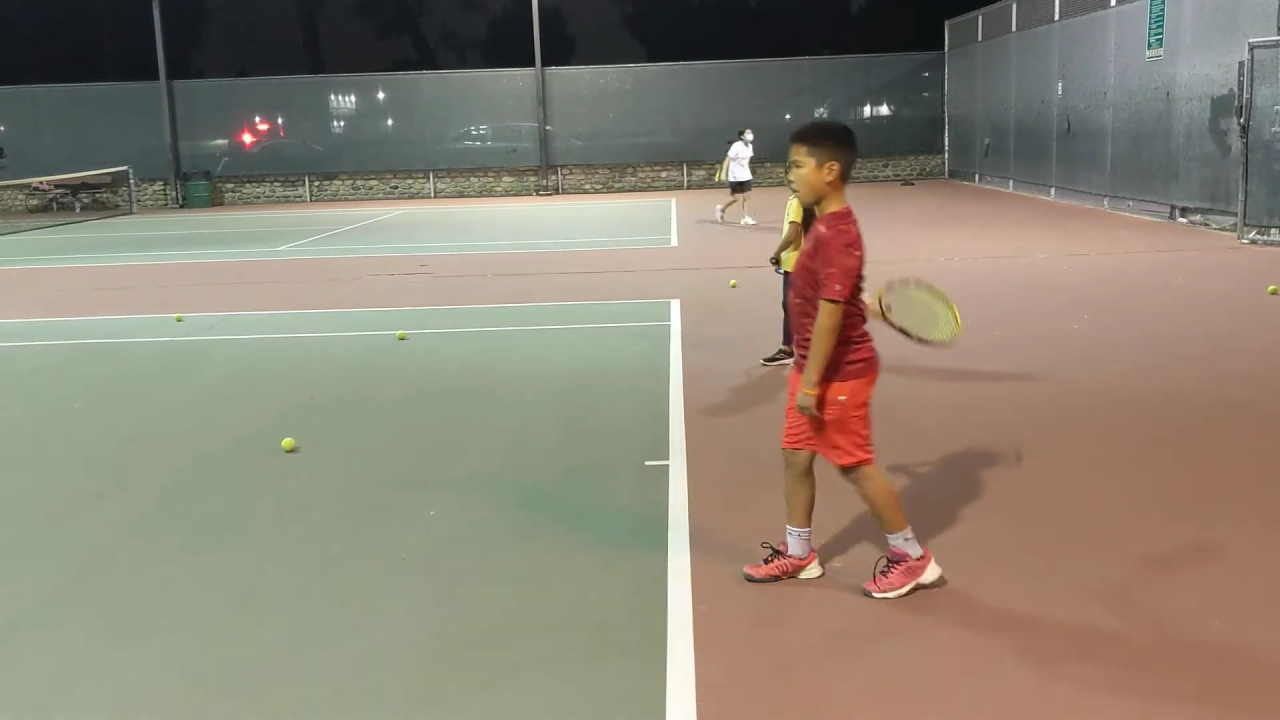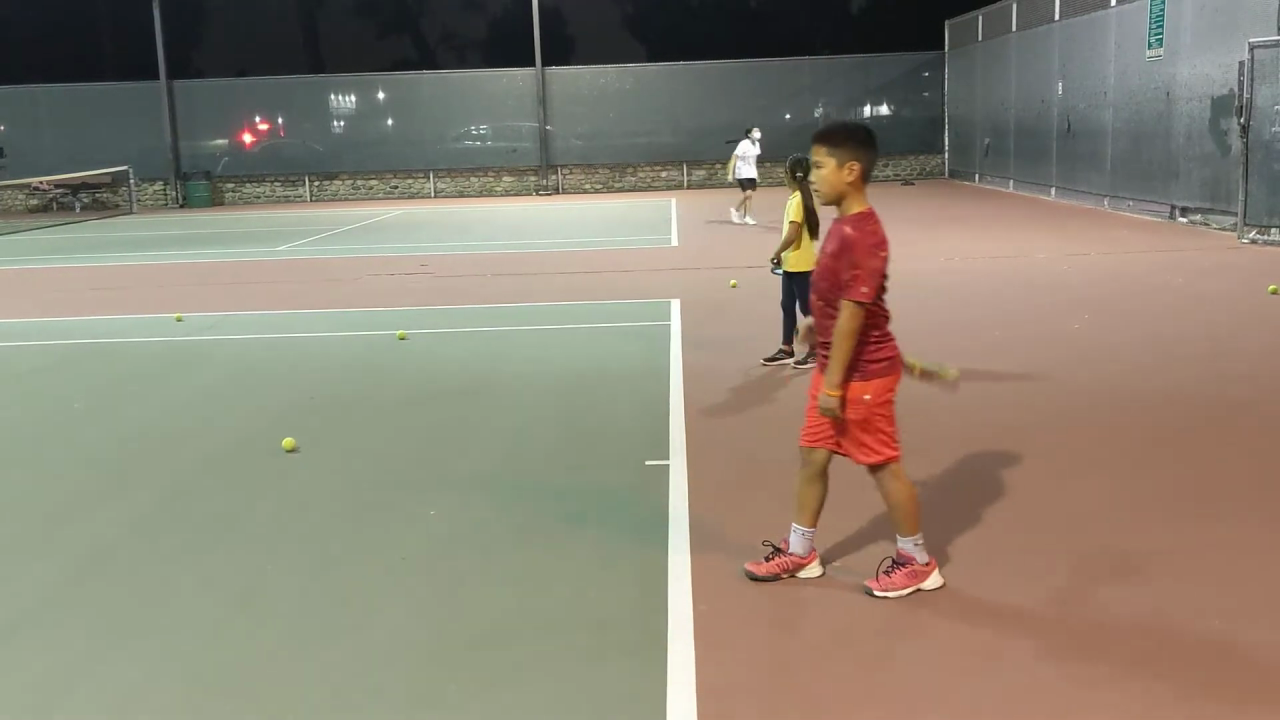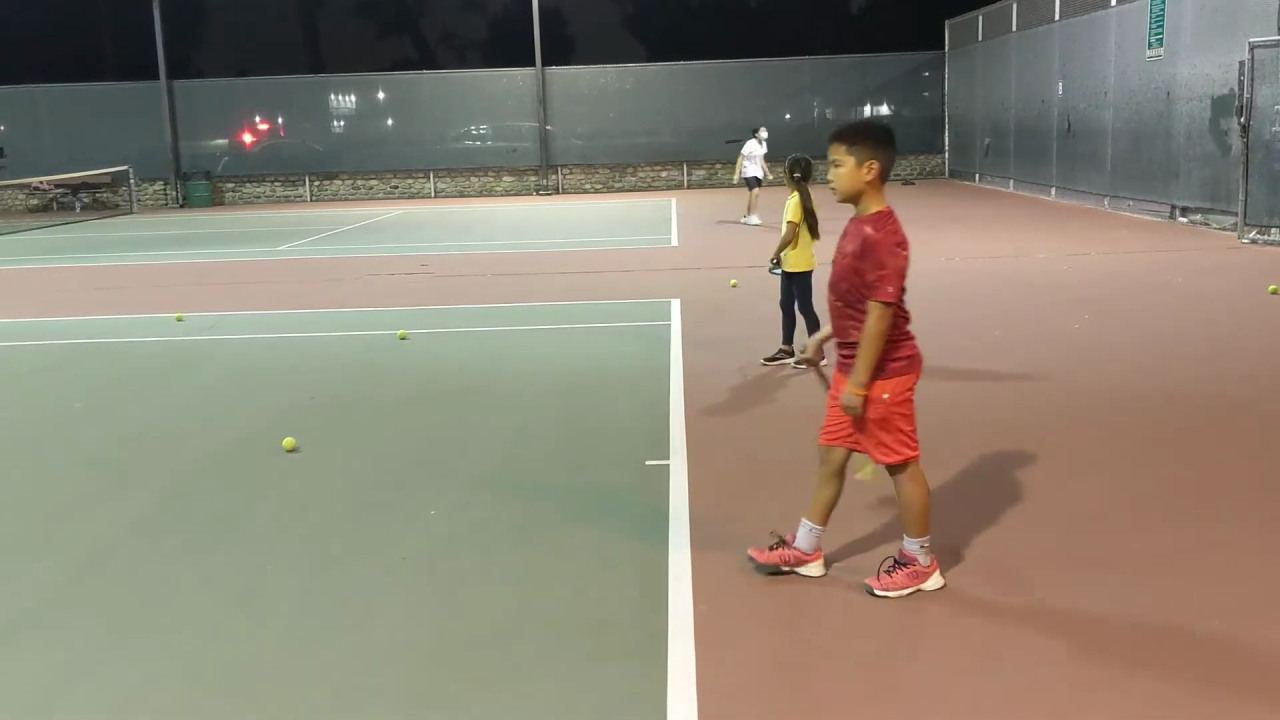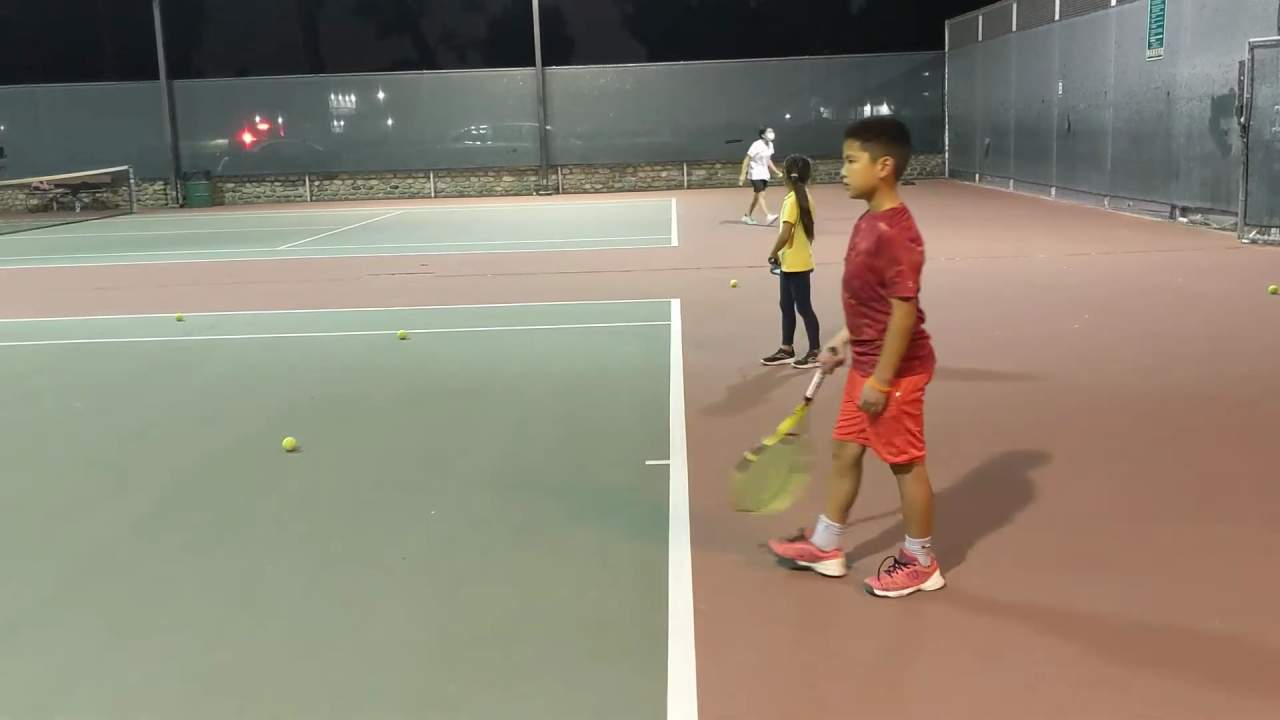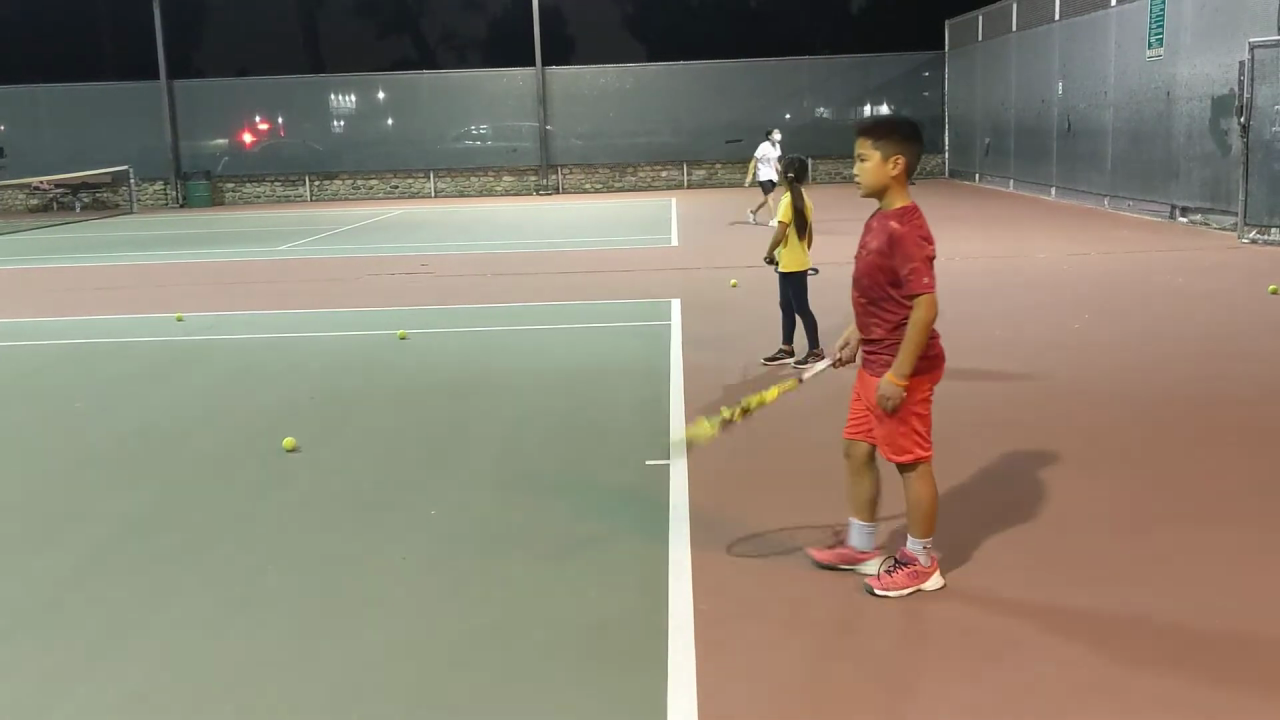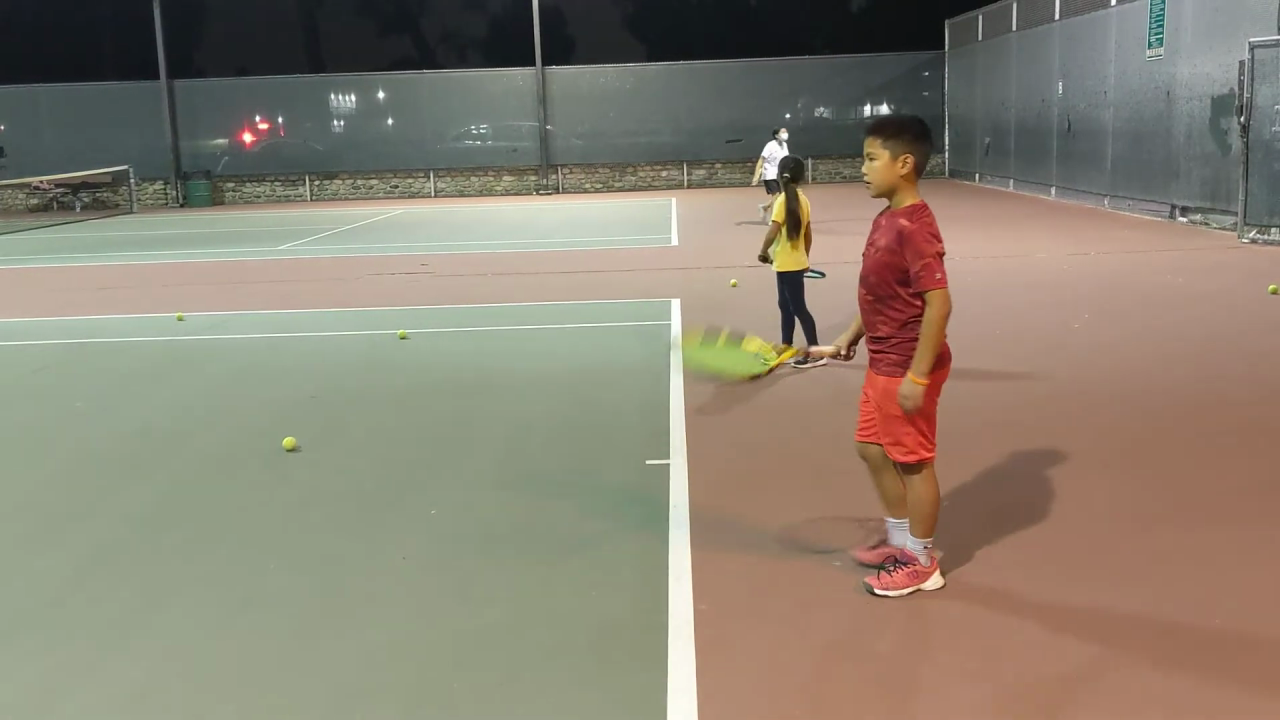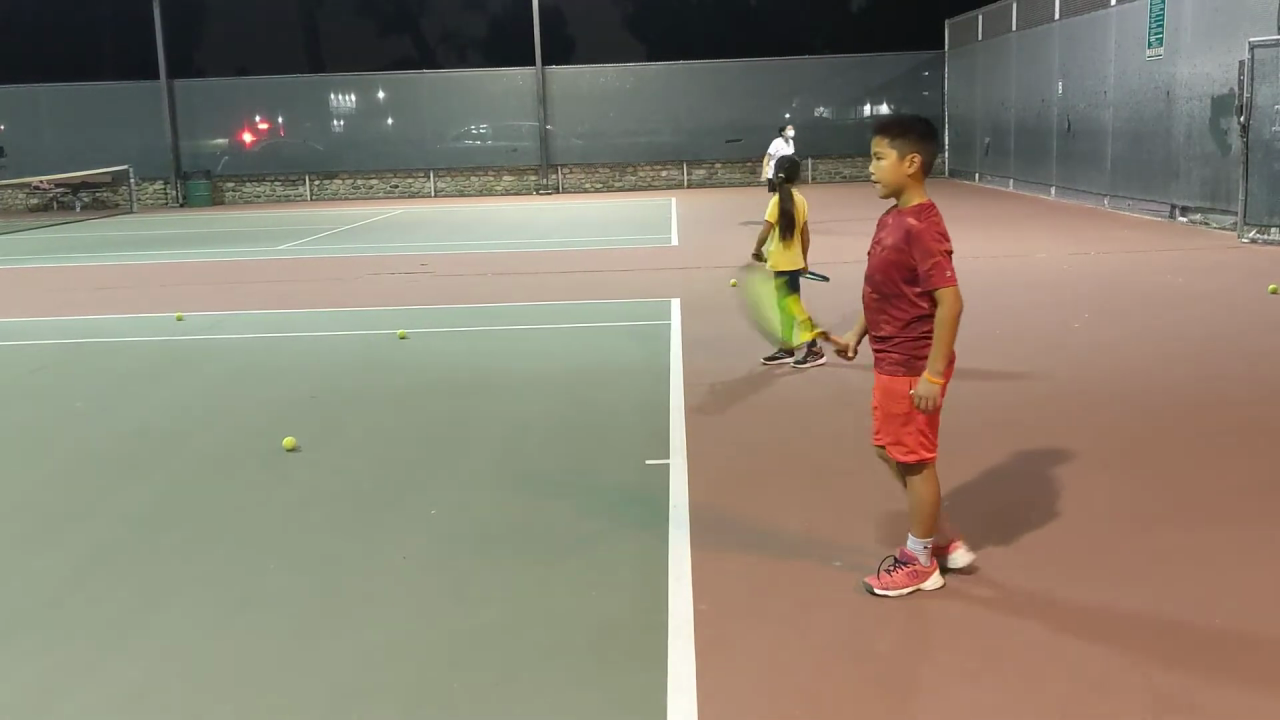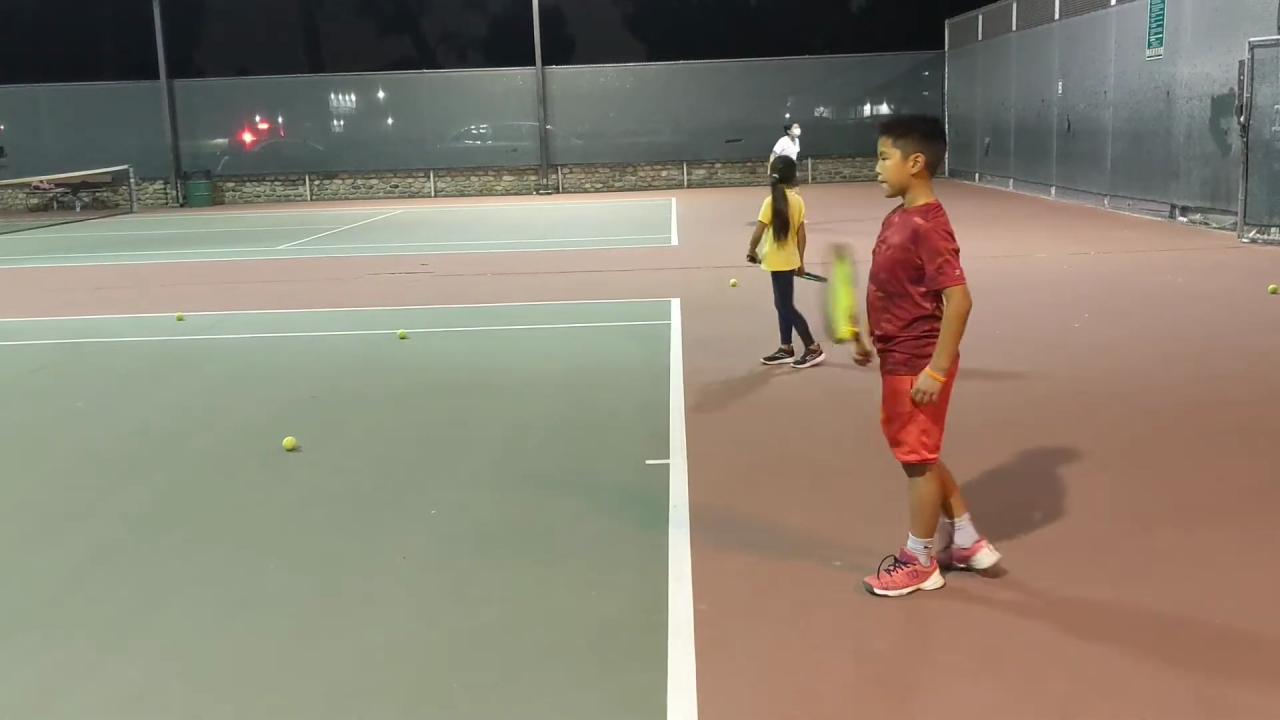
dt=0.1s
person 1, frame 1
left shoulder: (835, 235)
right shoulder: (825, 225)
left elbow: (831, 314)
left wrist: (811, 383)
left hip: (839, 373)
right hip: (814, 369)
left knee: (856, 465)
right knee: (796, 457)
left ankle: (913, 557)
right ankle: (797, 552)
person 1, frame 2
left shoulder: (859, 236)
right shoulder: (846, 226)
left elbow: (853, 315)
left wrist: (833, 384)
right wrist: (816, 321)
left hip: (863, 373)
right hip: (838, 369)
left knee: (882, 464)
right knee: (812, 456)
left ankle: (917, 561)
right ankle: (799, 550)
person 1, frame 3
left shoulder: (879, 236)
right shoulder: (859, 226)
left elbow: (882, 315)
left wrist: (860, 382)
right wrist: (828, 335)
left hip: (882, 372)
right hip: (853, 368)
left knee: (900, 463)
right knee: (831, 455)
left ankle: (920, 563)
right ankle: (805, 548)
person 1, frame 4
left shoulder: (894, 233)
right shoulder: (869, 222)
left elbow: (904, 311)
left wrist: (881, 379)
right wrist: (843, 341)
left hip: (896, 370)
right hip: (868, 364)
left knee: (906, 463)
right knee: (845, 451)
left ankle: (921, 562)
right ankle: (824, 545)
person 1, frame 5
left shoulder: (904, 231)
right shoulder: (879, 222)
left elbow: (925, 308)
left wrist: (898, 374)
right wrist: (851, 342)
left hip: (902, 369)
right hip: (877, 364)
left knee: (910, 461)
right knee: (858, 449)
left ankle: (920, 562)
right ankle: (861, 545)
person 1, frame 6
left shoulder: (913, 228)
right shoulder: (886, 220)
left elbow: (938, 304)
left wrist: (917, 375)
right wrist: (852, 334)
left hip: (910, 367)
right hip: (884, 363)
left knee: (912, 461)
right knee: (873, 448)
left ankle: (920, 561)
right ankle: (902, 541)
person 1, frame 7
left shoulder: (921, 228)
right shoulder: (892, 219)
left elbow: (950, 301)
left wrist: (934, 373)
right wrist: (854, 333)
left hip: (914, 366)
right hip: (894, 363)
left knee: (912, 461)
right knee: (903, 457)
left ankle: (920, 563)
right ankle: (943, 543)
person 1, frame 8
left shoulder: (925, 227)
right shoulder: (896, 219)
left elbow: (958, 300)
left wrist: (935, 370)
right wrist: (868, 336)
left hip: (917, 365)
right hip: (900, 361)
left knee: (917, 459)
right knee: (918, 456)
left ankle: (920, 560)
right ankle: (968, 542)
person 2, frame 1
left shoulder: (797, 201)
right shoulder: (801, 200)
left elbow: (792, 234)
left wrist: (776, 254)
left hip: (797, 265)
right hip: (793, 265)
right knee: (788, 306)
right ankle: (786, 349)
person 2, frame 2
left shoulder: (797, 200)
right shoulder: (803, 197)
left elbow: (792, 234)
left wrist: (777, 254)
left hip: (799, 264)
right hip: (793, 264)
left knee: (805, 308)
right knee: (787, 305)
left ankle: (815, 353)
right ankle: (787, 350)
person 2, frame 3
left shoulder: (795, 201)
right shoulder: (804, 198)
left elbow: (790, 234)
left wrist: (776, 254)
left hip: (799, 265)
right hip: (791, 264)
left knee: (805, 308)
right knee: (786, 306)
right ankle: (786, 349)
person 2, frame 4
left shoulder: (792, 201)
right shoulder: (802, 198)
left elbow: (785, 234)
left wrist: (773, 254)
left hip: (796, 265)
right hip: (790, 264)
left knee: (803, 308)
right knee: (787, 306)
left ankle: (815, 353)
right ankle: (786, 349)
person 2, frame 5
left shoulder: (788, 201)
right shoulder: (803, 200)
left elbow: (779, 234)
right elbow: (809, 234)
left wrist: (769, 253)
left hip: (793, 265)
right hip: (789, 264)
left knee: (801, 308)
right knee: (786, 306)
left ankle: (816, 353)
right ankle: (786, 350)
person 2, frame 6
left shoulder: (783, 201)
right shoulder: (802, 199)
left elbow: (772, 233)
right elbow: (808, 235)
left wrist: (763, 252)
right wrist: (805, 258)
left hip: (788, 264)
right hip: (789, 263)
left knee: (798, 308)
right knee: (785, 306)
left ankle: (815, 353)
right ankle: (786, 348)
person 2, frame 7
left shoulder: (778, 201)
right shoulder: (800, 200)
left elbow: (765, 232)
right elbow: (805, 234)
left wrist: (757, 250)
right wrist: (804, 261)
left hip: (784, 263)
right hip: (793, 262)
left knee: (792, 307)
right knee: (786, 305)
left ankle: (815, 350)
right ankle: (786, 349)
person 2, frame 8
left shoulder: (772, 201)
right shoulder: (797, 200)
left elbow: (758, 232)
right elbow: (801, 235)
left wrist: (752, 252)
right wrist: (800, 261)
left hip: (779, 263)
right hip: (789, 262)
left knee: (786, 307)
right knee: (783, 306)
left ankle: (813, 348)
right ankle: (786, 348)
